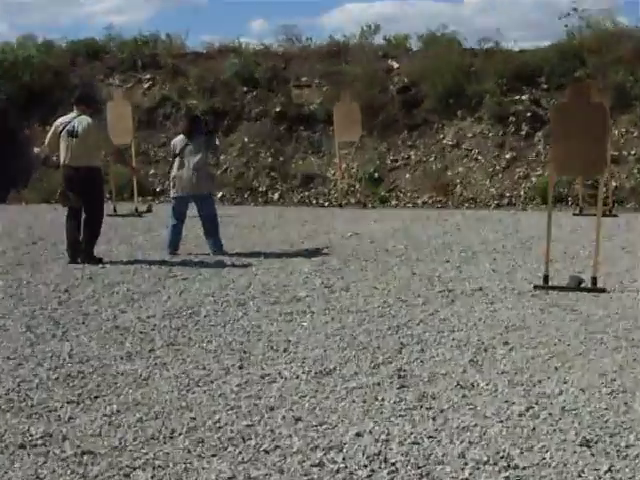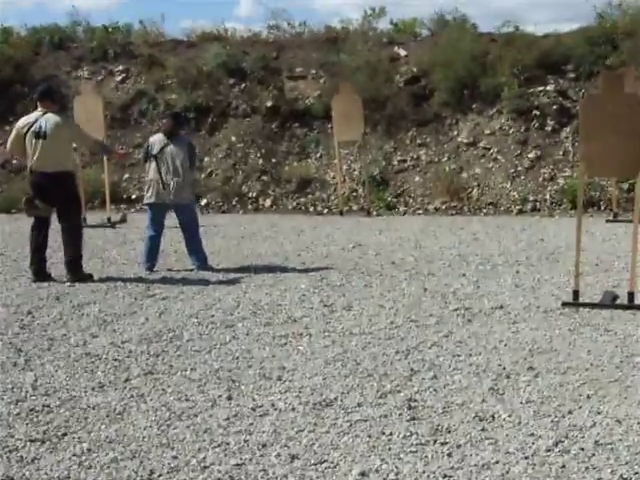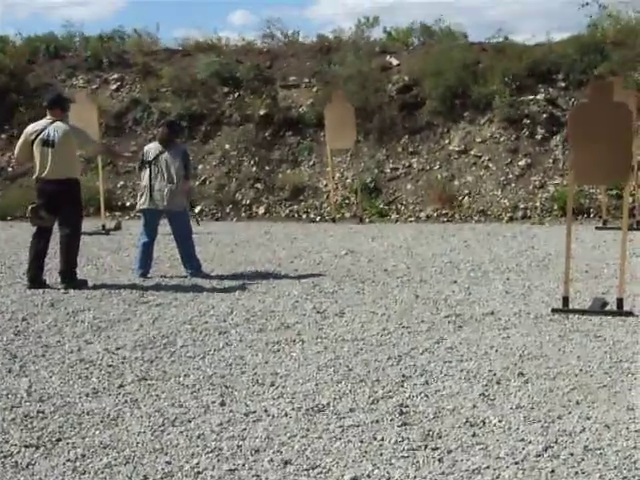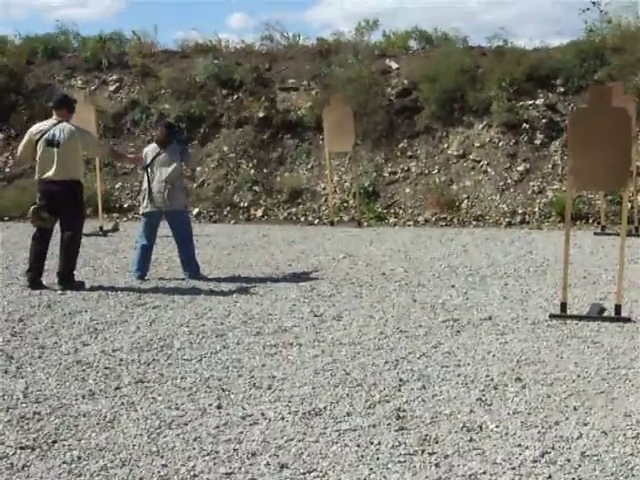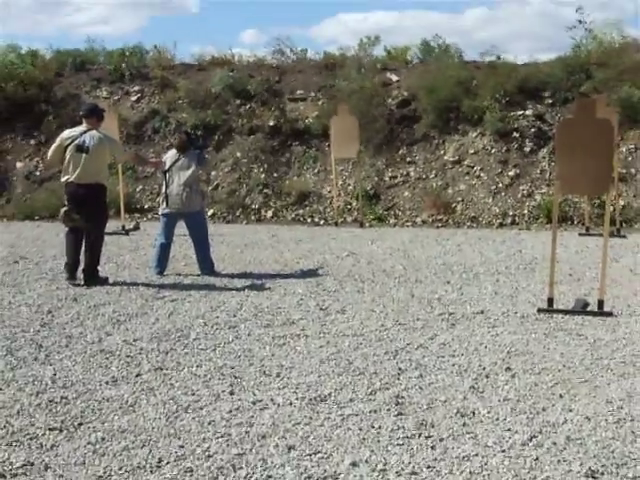
dt=0.5s
person 1, frame 1
left shoulder: (60, 123)
right shoulder: (93, 125)
left elbow: (48, 148)
right elbow: (112, 151)
right wrist: (129, 166)
left hip: (68, 171)
right hip: (89, 172)
left knee: (73, 212)
right knee: (93, 213)
left ankle: (73, 253)
right ankle: (87, 253)
person 1, frame 2
left shoulder: (23, 123)
right shoulder: (62, 123)
left elbow: (12, 151)
right elbow: (91, 143)
right wrist: (113, 152)
left hip: (37, 178)
right hip: (61, 178)
left knee: (40, 224)
right knee: (71, 223)
left ankle: (38, 270)
right ankle: (74, 270)
person 1, frame 3
left shoulder: (32, 130)
right shoulder: (70, 131)
left elbow: (19, 158)
right elbow: (98, 148)
right wrist: (121, 156)
left hip: (43, 185)
right hip: (66, 185)
left knee: (42, 231)
right knee: (69, 230)
left ankle: (34, 277)
right ankle: (68, 277)
person 1, frame 4
left shoulder: (36, 130)
right shoulder: (76, 132)
left elbow: (22, 157)
right elbow: (105, 151)
right wrist: (127, 158)
left hip: (45, 186)
right hip: (69, 187)
left knee: (42, 232)
right knee: (70, 232)
left ankle: (33, 277)
right ankle: (65, 279)
person 1, frame 5
left shoulder: (67, 135)
right shoulder: (104, 140)
left elbow: (51, 159)
right elbow: (130, 157)
right wrist: (150, 162)
left hip: (72, 187)
right hip: (94, 189)
left knee: (74, 230)
right knee: (94, 232)
left ankle: (71, 270)
right ankle: (90, 274)
person 2, frame 1
left shoulder: (175, 142)
right shoulder: (204, 140)
left elbow: (174, 160)
right elbow: (215, 148)
right wrist: (212, 137)
left hip: (180, 185)
right hip: (201, 185)
left knee: (177, 219)
right knee: (209, 218)
left ankle: (172, 248)
right ankle: (216, 248)
person 2, frame 2
left shoulder: (153, 141)
right shoulder: (186, 143)
left elbow: (145, 162)
right elbow: (192, 169)
right wrist: (190, 185)
left hip: (157, 192)
right hip: (182, 192)
left knee: (154, 229)
right knee: (191, 229)
left ankle: (148, 264)
right ankle: (200, 263)
person 2, frame 3
left shoulder: (148, 149)
right shoulder: (181, 150)
left elbow: (141, 172)
right elbow: (187, 178)
right wrist: (185, 194)
left hip: (151, 198)
right hip: (175, 199)
left knee: (147, 236)
right knee: (183, 237)
left ankle: (141, 270)
right ankle: (193, 269)
person 2, frame 4
left shoulder: (148, 150)
right shoulder: (179, 149)
left elbow: (145, 170)
right elbow: (188, 163)
left hip: (151, 200)
right hip: (175, 199)
left knee: (145, 238)
right knee: (184, 238)
left ankle: (139, 272)
right ankle: (192, 272)
person 2, frame 5
left shoulder: (168, 156)
right shoulder: (197, 155)
left elbow: (164, 172)
right elbow: (203, 166)
left hip: (170, 201)
right hip: (191, 202)
left knee: (164, 237)
right knee: (200, 237)
left ankle: (158, 268)
right ankle: (207, 269)
